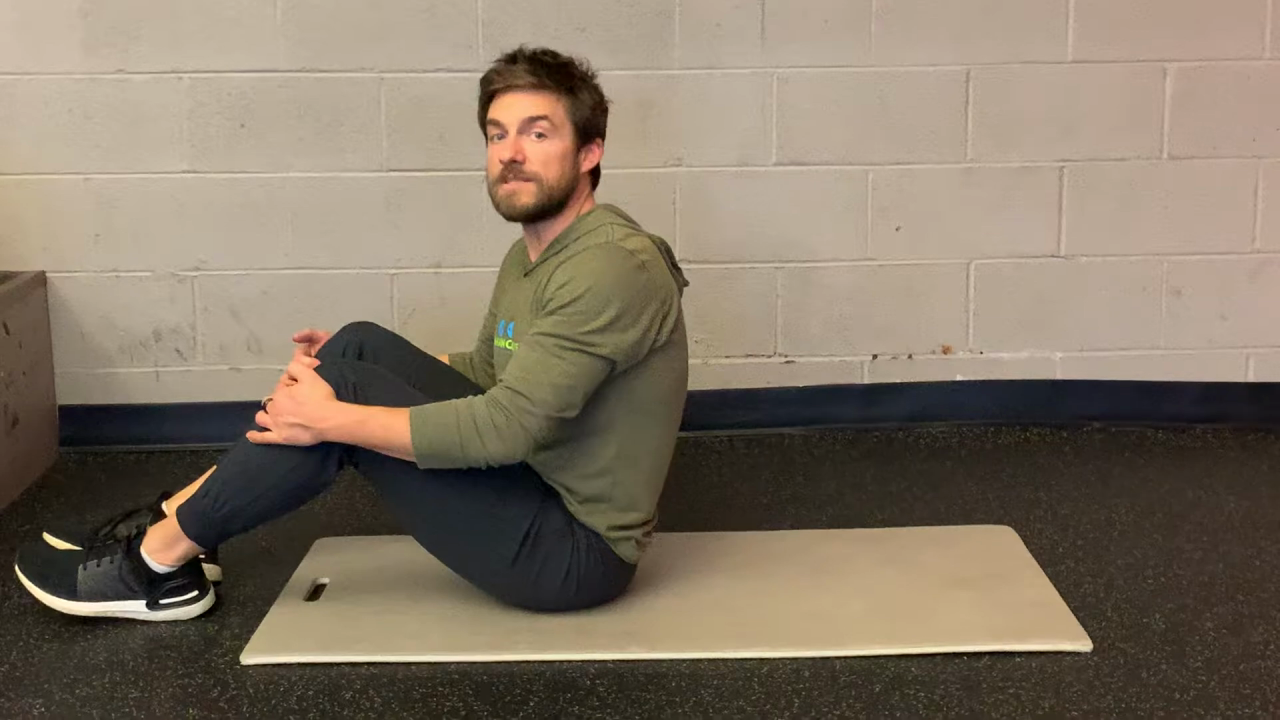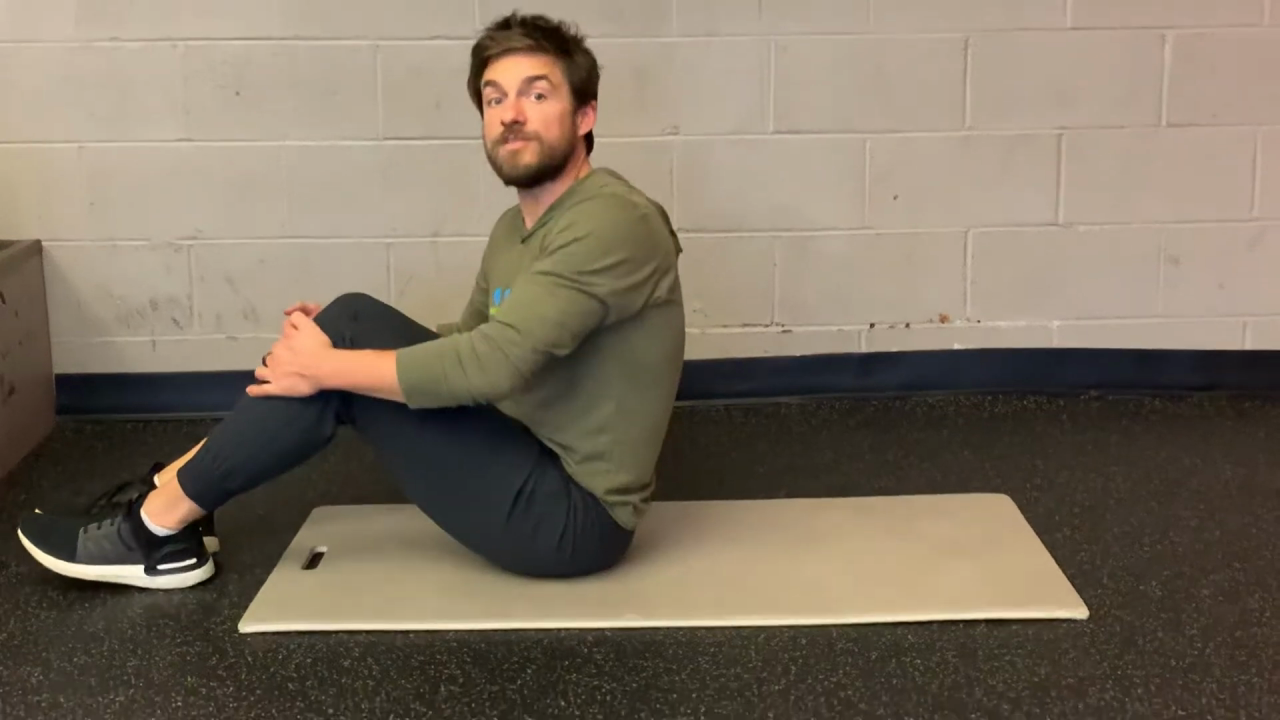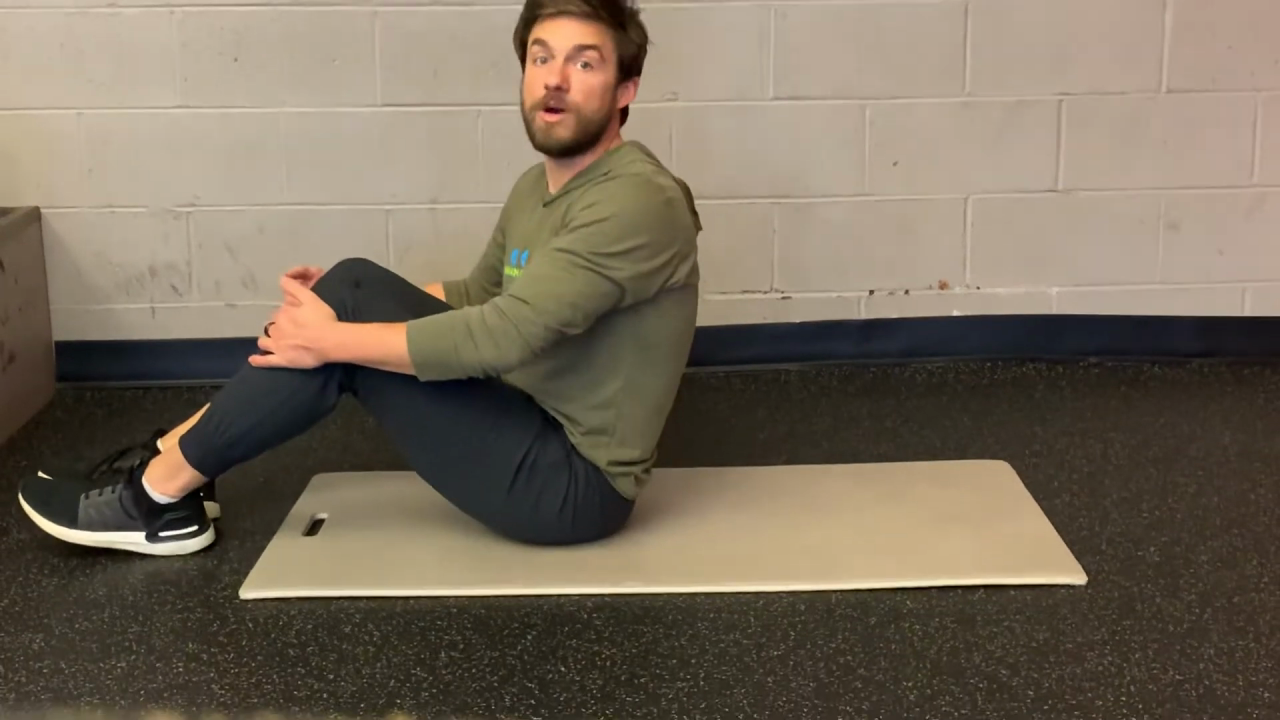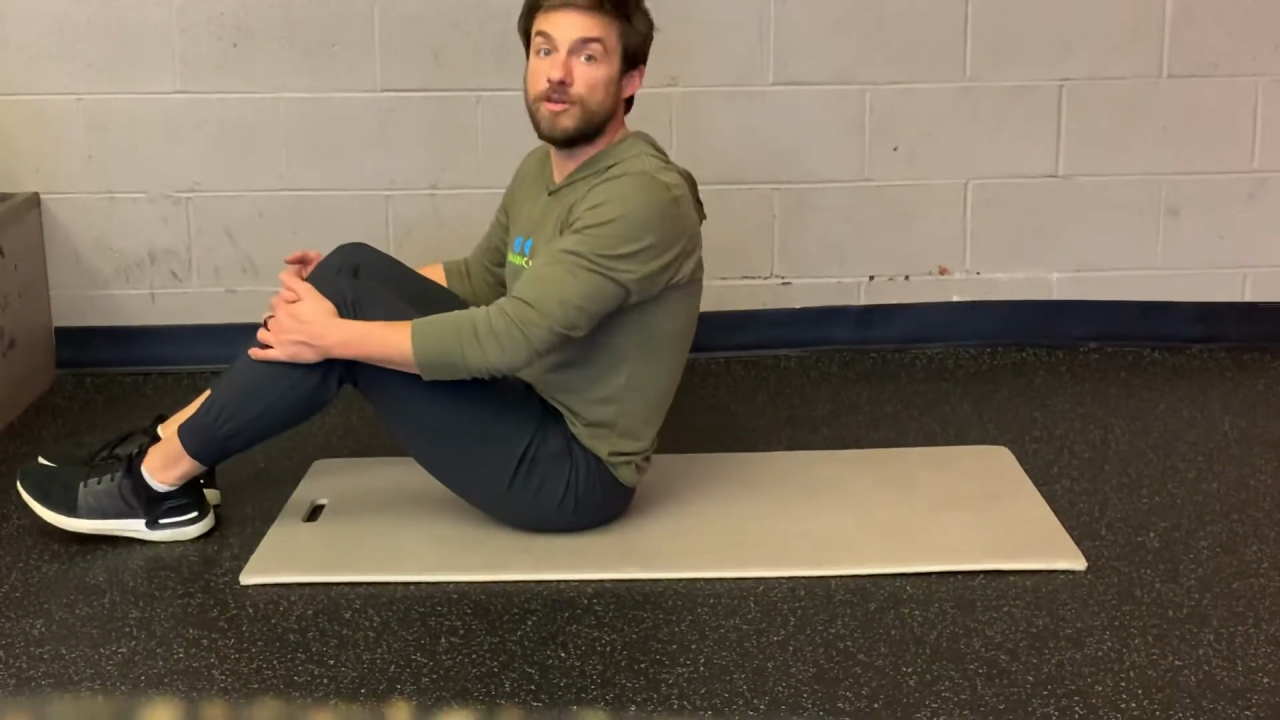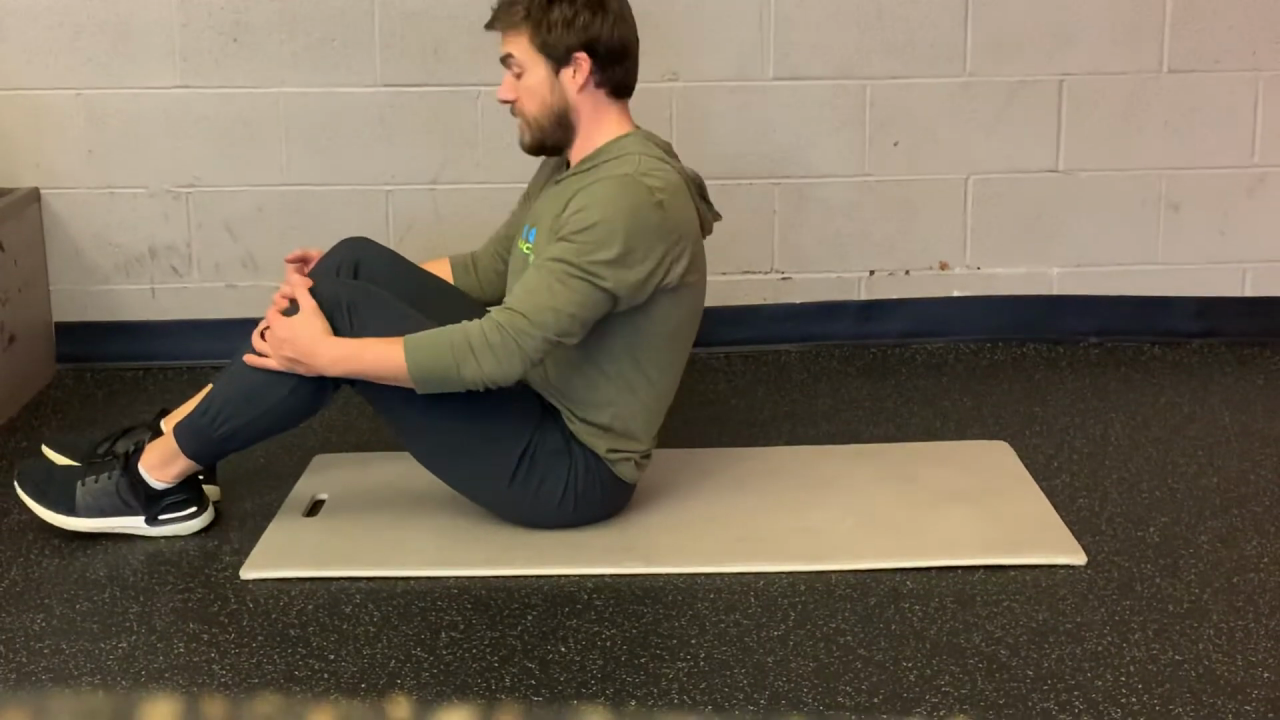
dt=0.5s
person 1, frame 1
left shoulder: (611, 267)
right shoulder: (532, 255)
left elbow: (505, 427)
right elbow: (489, 370)
left wrist: (333, 418)
right wrist: (350, 366)
left hip: (573, 550)
right hip: (540, 493)
left knee: (348, 390)
right knee: (362, 345)
left ankle: (155, 562)
right ankle: (177, 518)
person 1, frame 2
left shoulder: (613, 223)
right shoulder: (516, 227)
left elbow: (492, 361)
right elbow: (475, 340)
left wrist: (327, 367)
right wrist: (340, 342)
left hip: (571, 515)
right hip: (537, 463)
left knee: (339, 366)
right knee: (354, 318)
left ankle: (156, 529)
right ankle: (173, 491)
person 1, frame 3
left shoulder: (638, 203)
right shoulder: (537, 187)
left elbow: (502, 334)
right elbow: (481, 297)
left wrist: (332, 337)
right wrist: (342, 303)
left hip: (574, 485)
right hip: (542, 431)
left knee: (345, 334)
right knee: (355, 283)
left ankle: (158, 494)
right ankle: (172, 456)
person 1, frame 4
left shoulder: (641, 199)
right shoulder: (543, 169)
left elbow: (508, 336)
right elbow: (481, 279)
left wrist: (334, 334)
right wrist: (345, 287)
left hip: (574, 472)
right hip: (540, 410)
left knee: (346, 308)
right knee: (353, 267)
left ankle: (157, 483)
right ankle: (176, 441)
person 1, frame 5
left shoulder: (630, 199)
right shoulder: (576, 166)
left elbow: (502, 350)
right elbow: (491, 272)
left wrist: (326, 354)
right wrist: (339, 280)
left hip: (571, 469)
right hip: (545, 406)
left knee: (341, 313)
right knee: (355, 263)
left ankle: (157, 479)
right ankle: (173, 438)
